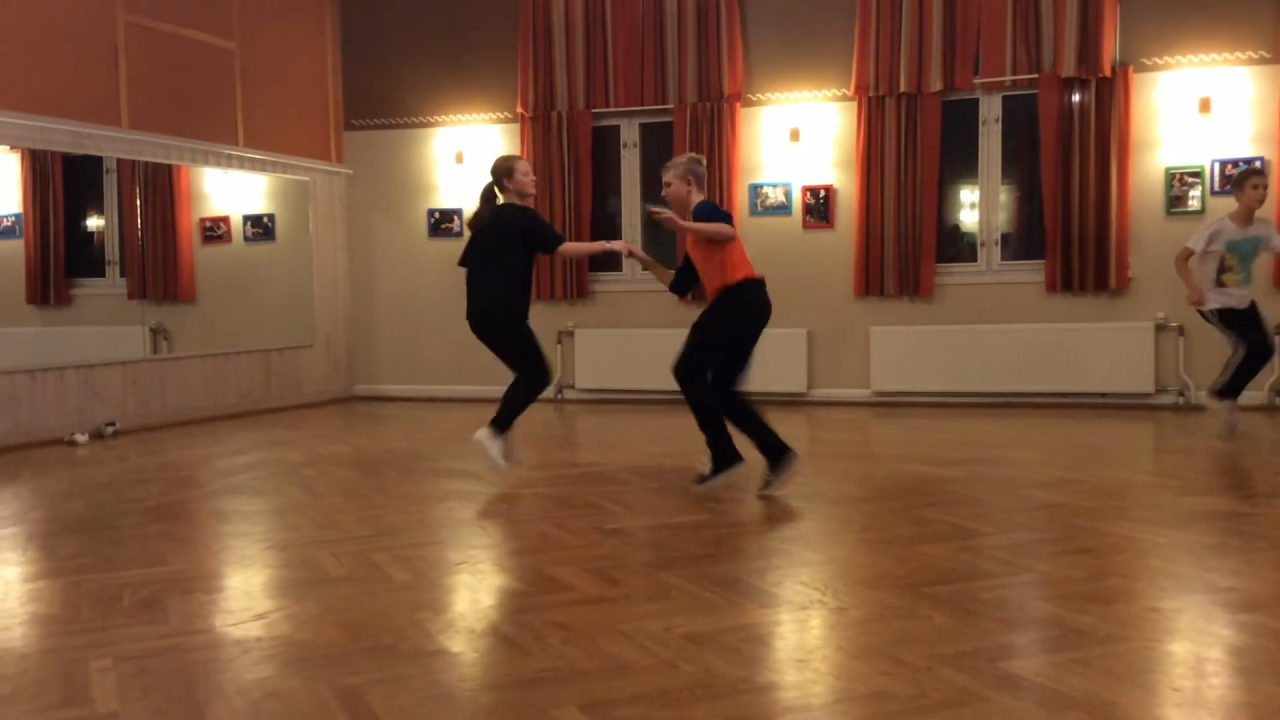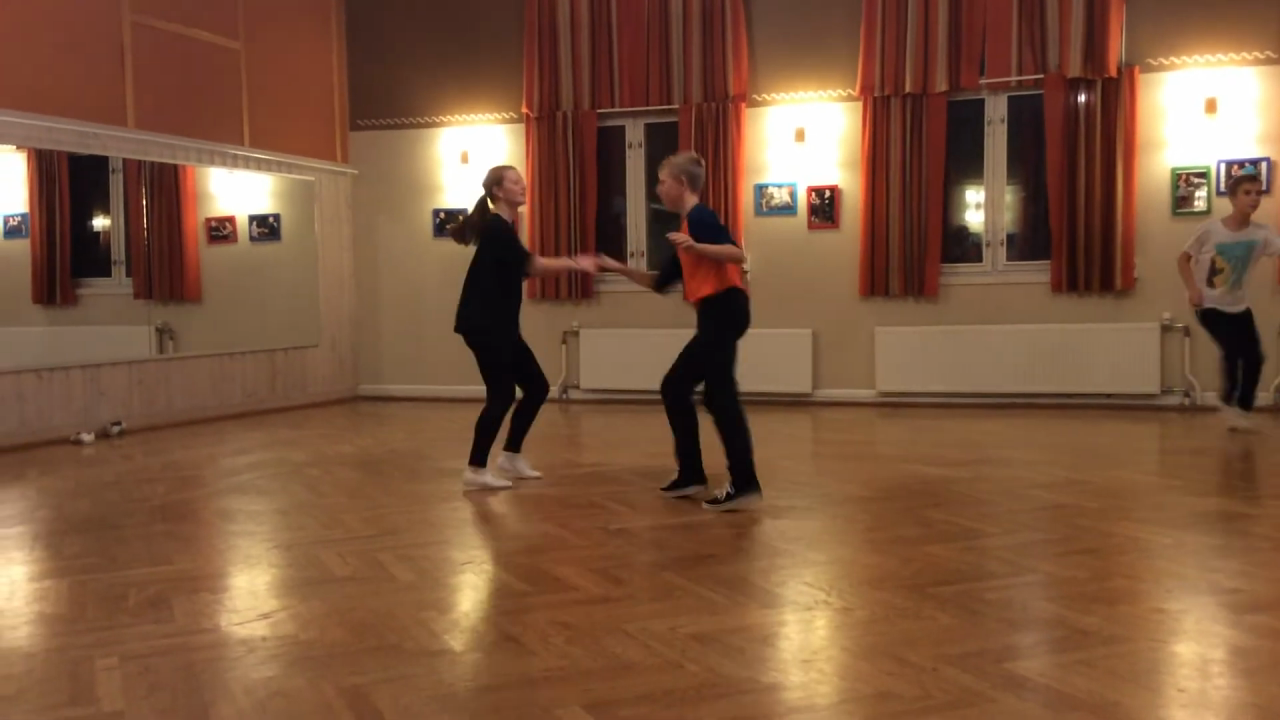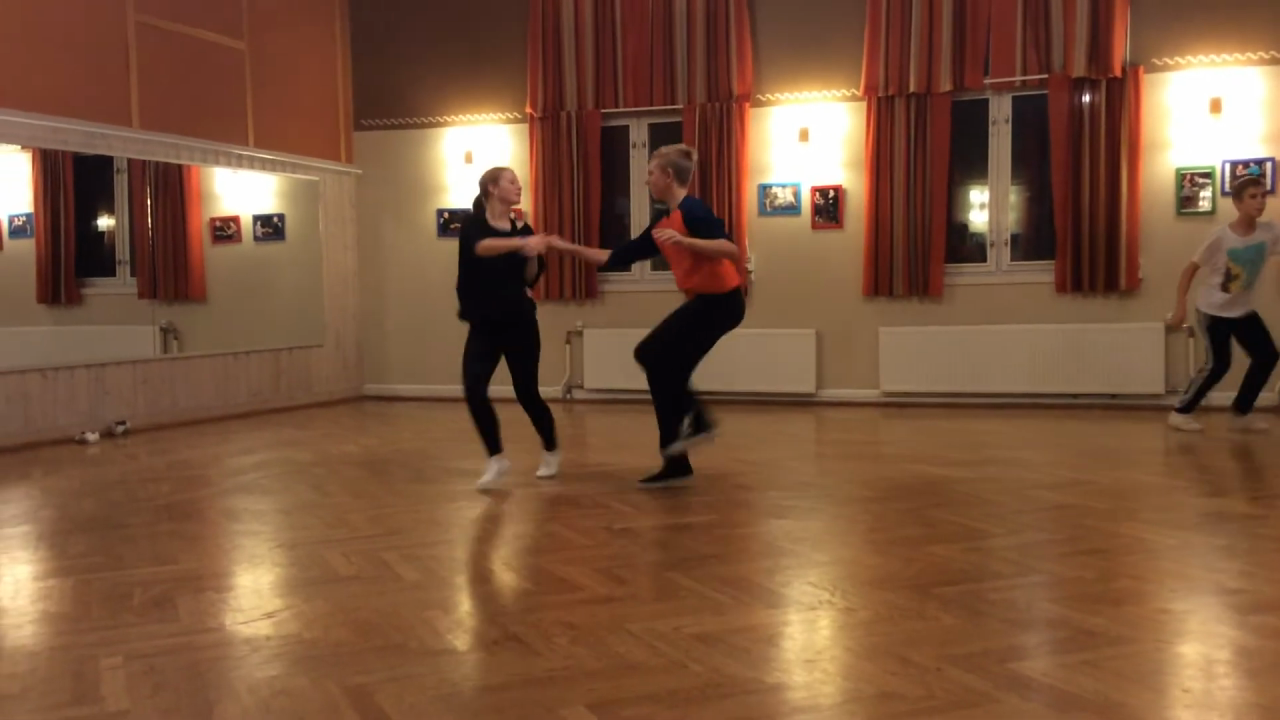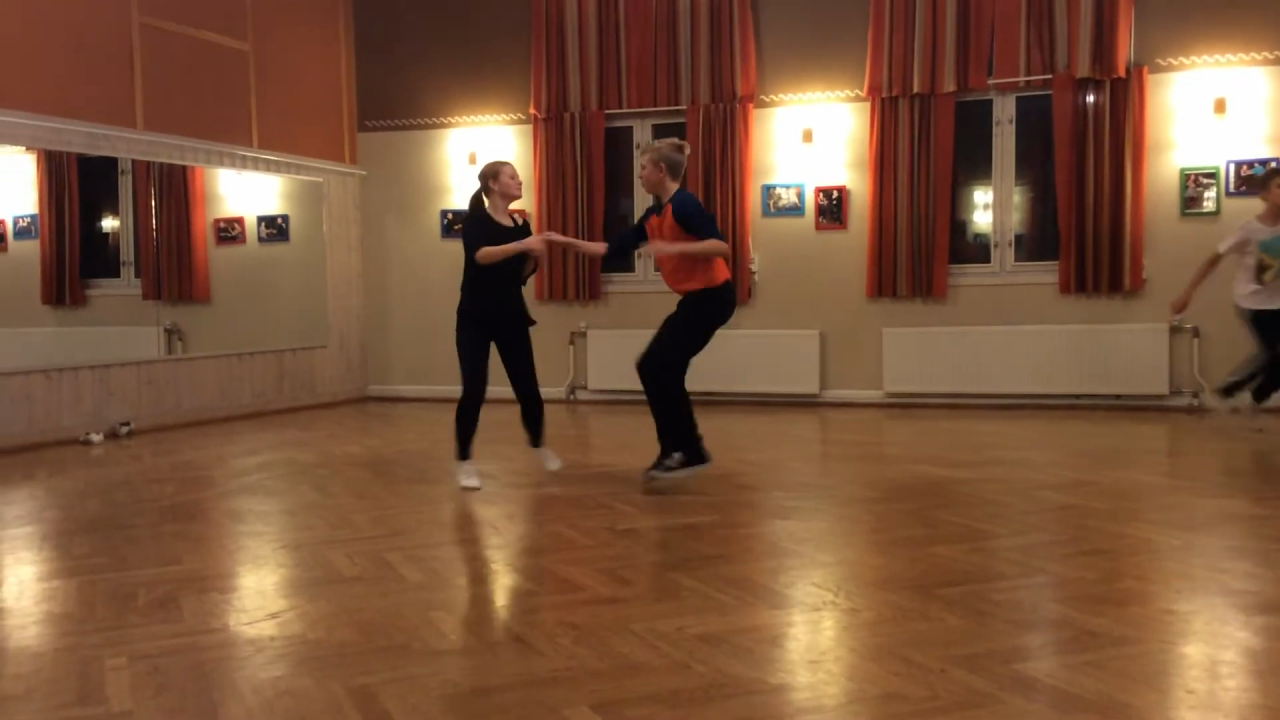
dt=0.2s
person 1, frame 1
left shoulder: (704, 211)
right shoulder: (696, 231)
left elbow: (726, 231)
right elbow: (679, 284)
left wrist: (678, 224)
right wrist: (643, 260)
left hip: (741, 298)
right hip: (742, 303)
left knee: (688, 370)
right knee: (720, 387)
left ankle: (722, 455)
right ankle: (777, 454)
person 1, frame 2
left shoulder: (700, 218)
right shoulder: (687, 225)
left elbow: (735, 253)
right elbow: (662, 284)
left wrist: (696, 248)
right wrist: (619, 269)
left hip: (723, 311)
right hip: (718, 313)
left knee: (719, 395)
right knee: (675, 388)
left ankle: (743, 484)
right ankle: (689, 475)
person 1, frame 3
left shoulder: (694, 210)
right shoulder: (663, 222)
left elbow: (731, 249)
right elbow: (620, 258)
left wrist: (683, 240)
right wrist: (572, 249)
left hip: (721, 301)
right hip: (703, 302)
left knee: (651, 354)
right knee: (669, 372)
left ankle: (694, 420)
right ankle: (675, 465)
person 1, frame 4
left shoulder: (686, 205)
right shoulder: (653, 214)
left elbow: (722, 247)
right elbow: (613, 249)
left wrist: (676, 248)
right wrist: (566, 242)
left hip: (710, 299)
right hip: (695, 299)
left knee: (653, 368)
right knee: (655, 368)
left ankle: (689, 452)
right ankle: (676, 449)
person 2, frame 1
left shoulder: (488, 219)
right shoulder: (523, 216)
left elbow: (467, 261)
right elbow: (561, 247)
right wrist: (608, 245)
left hip: (483, 310)
right hip: (502, 311)
left knee: (529, 370)
right knee: (537, 374)
left ankle: (497, 433)
right ankle: (495, 431)
person 2, frame 2
left shoulder: (503, 227)
right shoulder: (496, 226)
right elbow: (529, 263)
right wrist: (573, 264)
left hip: (502, 324)
right hip: (482, 324)
left knee: (537, 387)
right knee: (502, 394)
left ankle: (510, 456)
right ankle: (476, 470)
person 2, frame 3
left shoulder: (522, 229)
right shoulder: (473, 223)
left elbow: (531, 277)
right elbow: (481, 249)
left wrist: (533, 254)
right wrist: (520, 243)
left hip: (519, 322)
right hip: (483, 323)
left knee: (528, 393)
right knee: (475, 390)
left ankle: (551, 451)
right ankle: (497, 458)
person 2, frame 4
left shoulder: (520, 225)
right shoulder: (478, 221)
left elbow: (525, 272)
right elbow: (478, 255)
left wrist: (532, 251)
right wrist: (523, 244)
left hip: (511, 318)
right hip: (475, 319)
left knee: (526, 389)
right knee: (473, 391)
left ankle: (540, 446)
right ankle: (463, 462)
person 3, frame 1
right shoulder: (1217, 226)
right elbow: (1181, 257)
right wrist: (1193, 287)
left hip: (1242, 300)
right hip: (1213, 302)
right knee: (1251, 345)
left ankle: (1227, 399)
right ankle: (1220, 396)
person 3, frame 2
right shoulder: (1210, 229)
right elbow: (1183, 258)
right wrist: (1193, 288)
left hip: (1237, 304)
right hip: (1208, 304)
left knee: (1253, 356)
right knee: (1235, 350)
left ankle: (1241, 407)
right ankle: (1231, 403)
person 3, frame 3
right shoulder: (1221, 236)
right elbow: (1191, 269)
right wrist: (1180, 306)
left hip: (1243, 310)
right hip: (1212, 310)
right knee: (1217, 365)
left ankle: (1241, 413)
right ankle: (1181, 413)
person 3, frame 4
right shoulder: (1249, 229)
right elbow: (1214, 259)
right wrist: (1188, 292)
right hip: (1252, 303)
left ankle: (1257, 399)
right ankle: (1224, 394)
